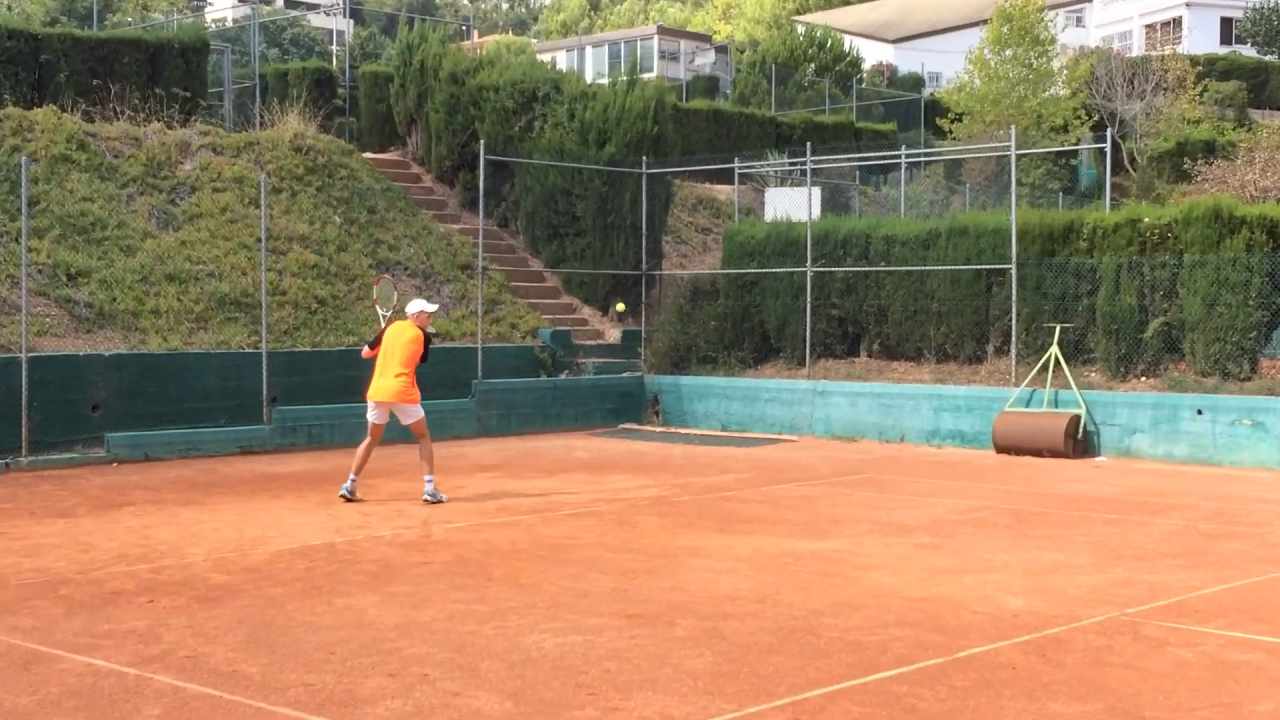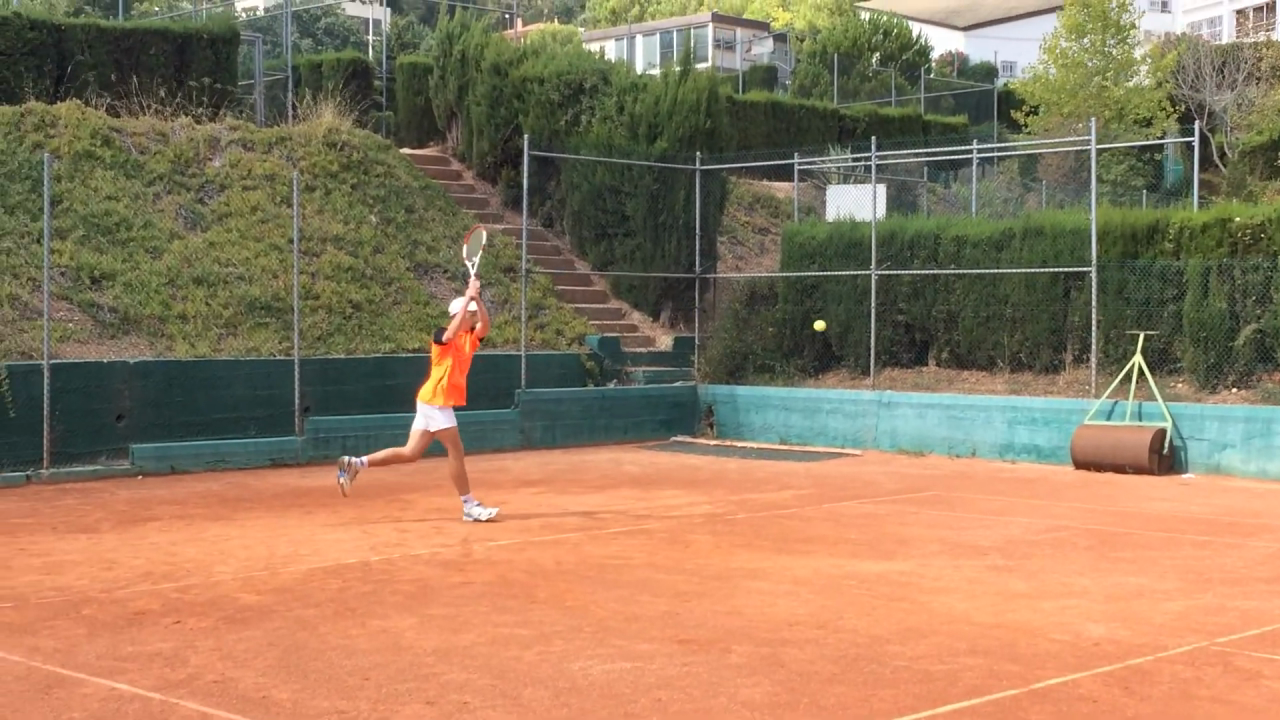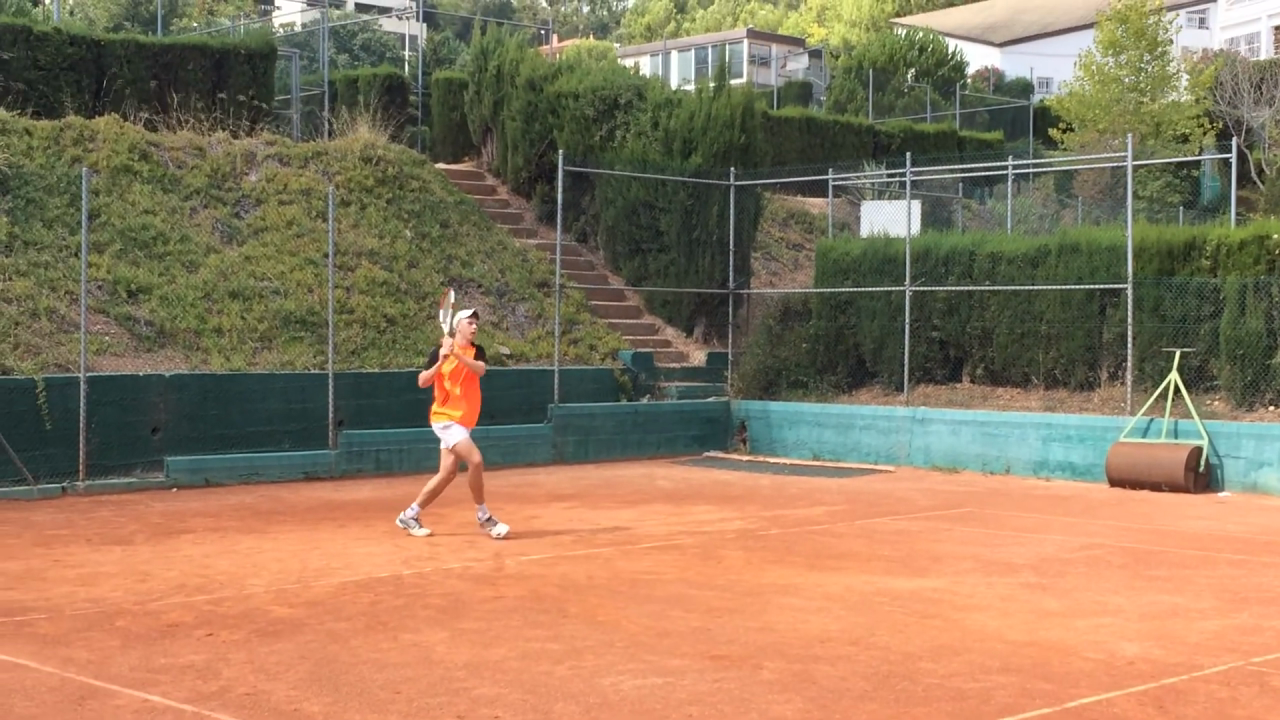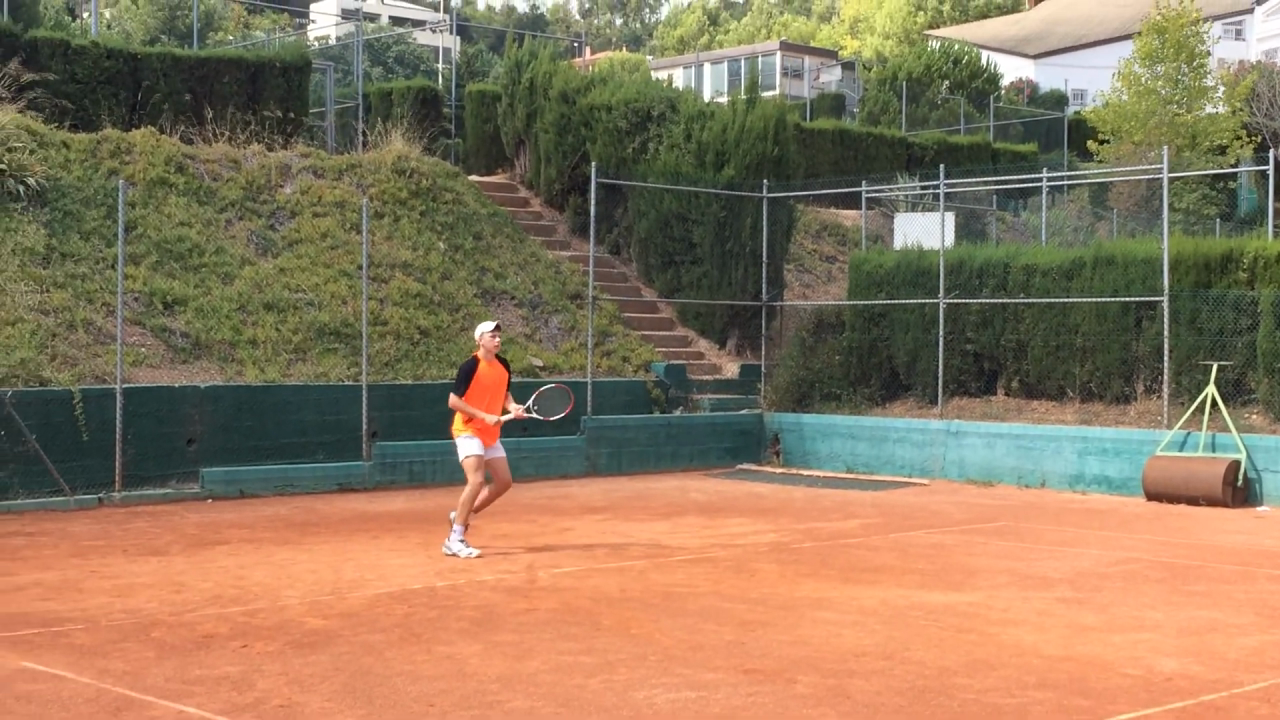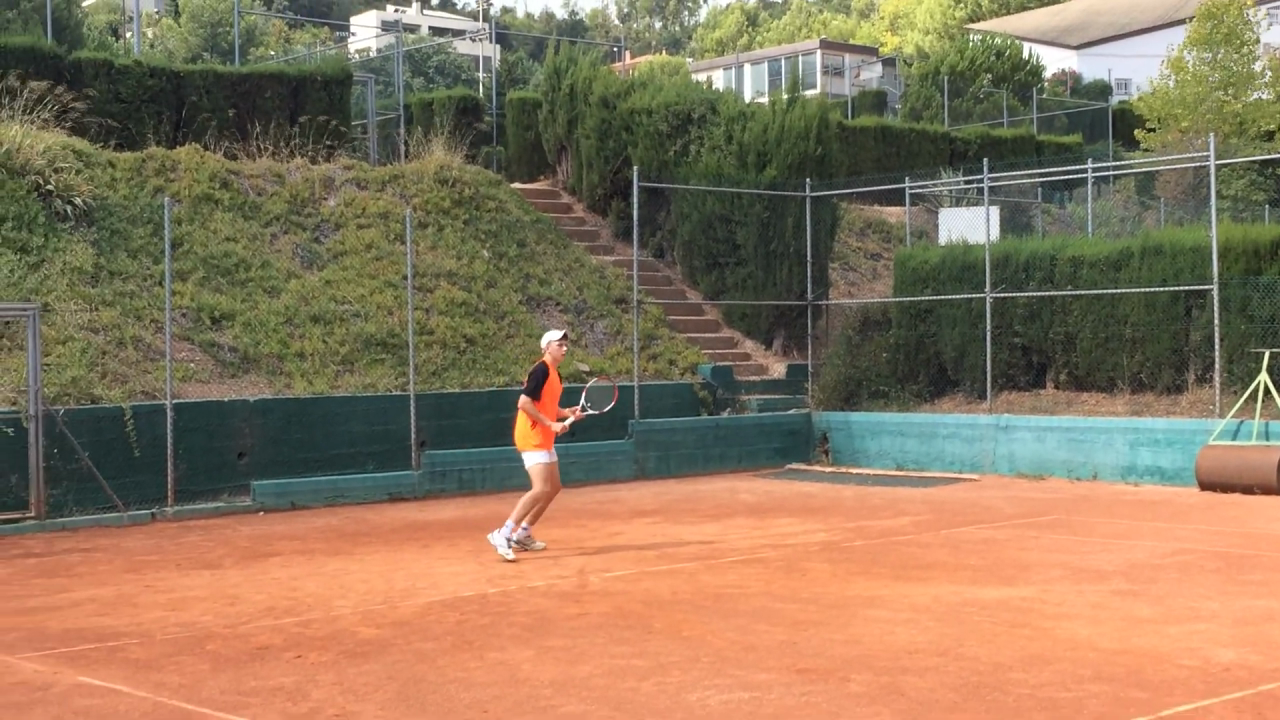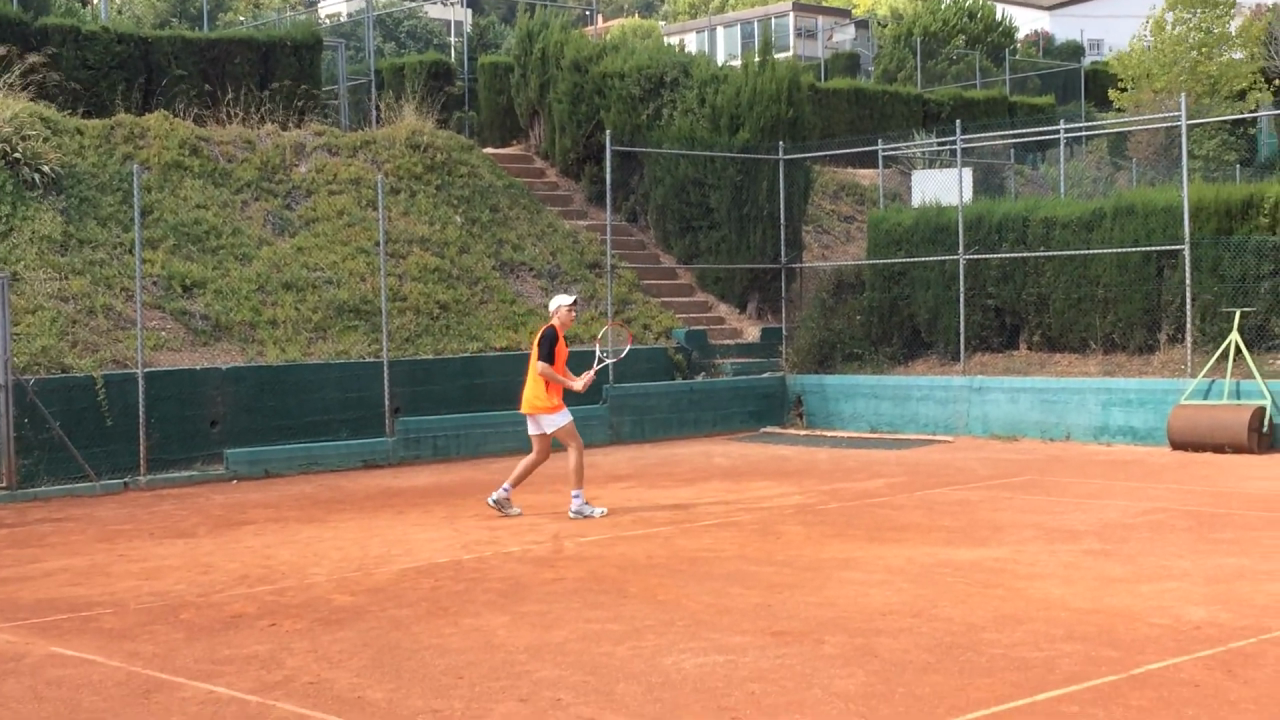
dt=0.4s
person 1, frame 1
left shoulder: (391, 328)
right shoulder: (424, 337)
left elbow: (365, 353)
left hip: (378, 392)
right hip: (403, 393)
left knee: (372, 439)
right knee: (423, 437)
left ankle: (349, 486)
right ankle: (430, 489)
person 1, frame 2
left shoulder: (472, 335)
right shoulder: (442, 335)
left elbow: (485, 326)
right elbow: (449, 336)
left wrist: (476, 298)
right wrist: (468, 299)
left hip: (441, 402)
right hip: (435, 401)
left knee: (410, 453)
right knee: (456, 451)
left ankle: (354, 464)
right ankle: (470, 505)
person 1, frame 3
left shoulder: (477, 351)
right shoulder: (440, 353)
left elbow: (480, 370)
right elbow: (423, 382)
left wrist: (458, 354)
right wrist: (440, 361)
left hip: (463, 420)
right hip: (446, 418)
left knee: (447, 473)
right knee: (476, 461)
left ankle: (409, 515)
right ankle: (484, 516)
person 1, frame 4
left shoulder: (504, 365)
right shoulder: (469, 366)
left elbow: (505, 395)
right elbow: (453, 401)
left wrist: (513, 408)
right wrist: (484, 416)
left hip: (491, 435)
right hip: (467, 431)
left knee: (504, 482)
right knee: (476, 481)
left ankle: (460, 516)
right ankle: (455, 539)
person 1, frame 5
left shoulder: (554, 373)
right shoulder: (541, 370)
right elbow: (524, 403)
left wrist: (567, 413)
right wrist: (550, 424)
left hip: (544, 440)
right hip: (531, 438)
left knee: (553, 486)
right knee: (540, 489)
left ankle: (522, 534)
right ankle: (502, 534)
person 1, frame 6
left shoulder: (558, 336)
right shoulder: (550, 334)
left elbow: (559, 370)
right elbow: (542, 369)
left wrist: (579, 379)
right wrist: (571, 385)
left hip: (537, 402)
right hip: (545, 402)
left knee: (540, 453)
right knee: (576, 446)
left ankle: (501, 495)
right ankle: (578, 504)
